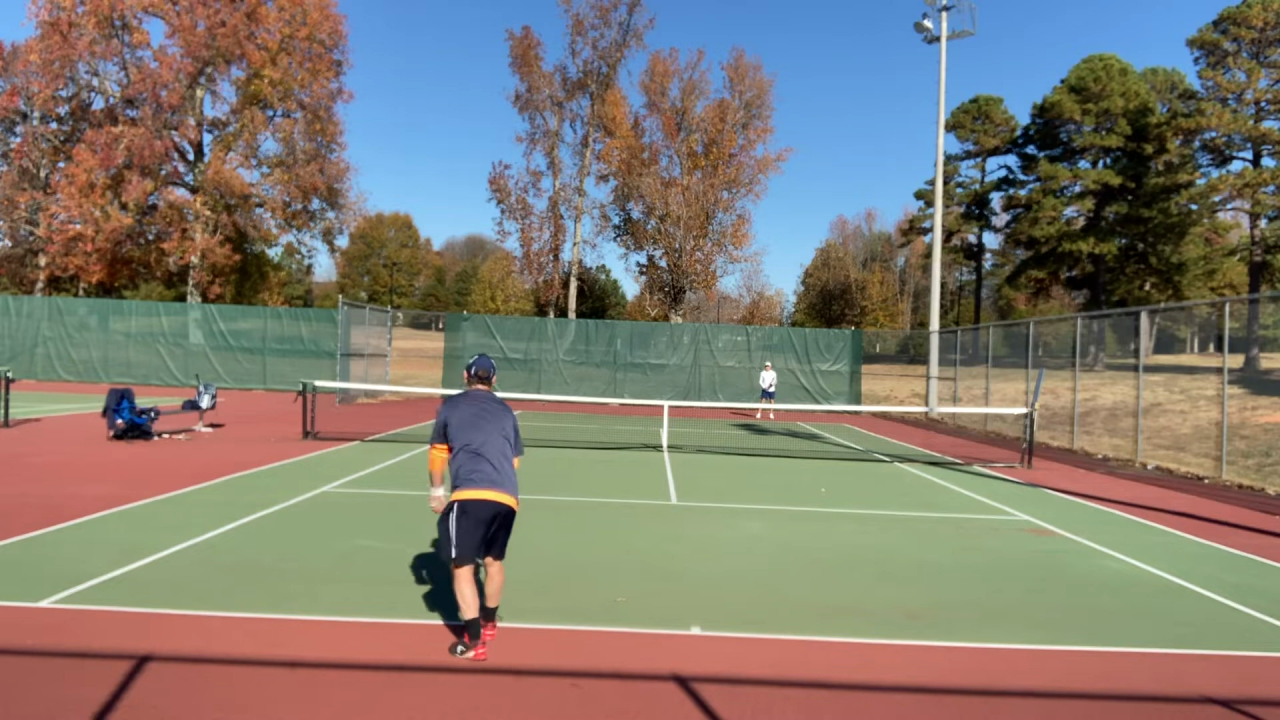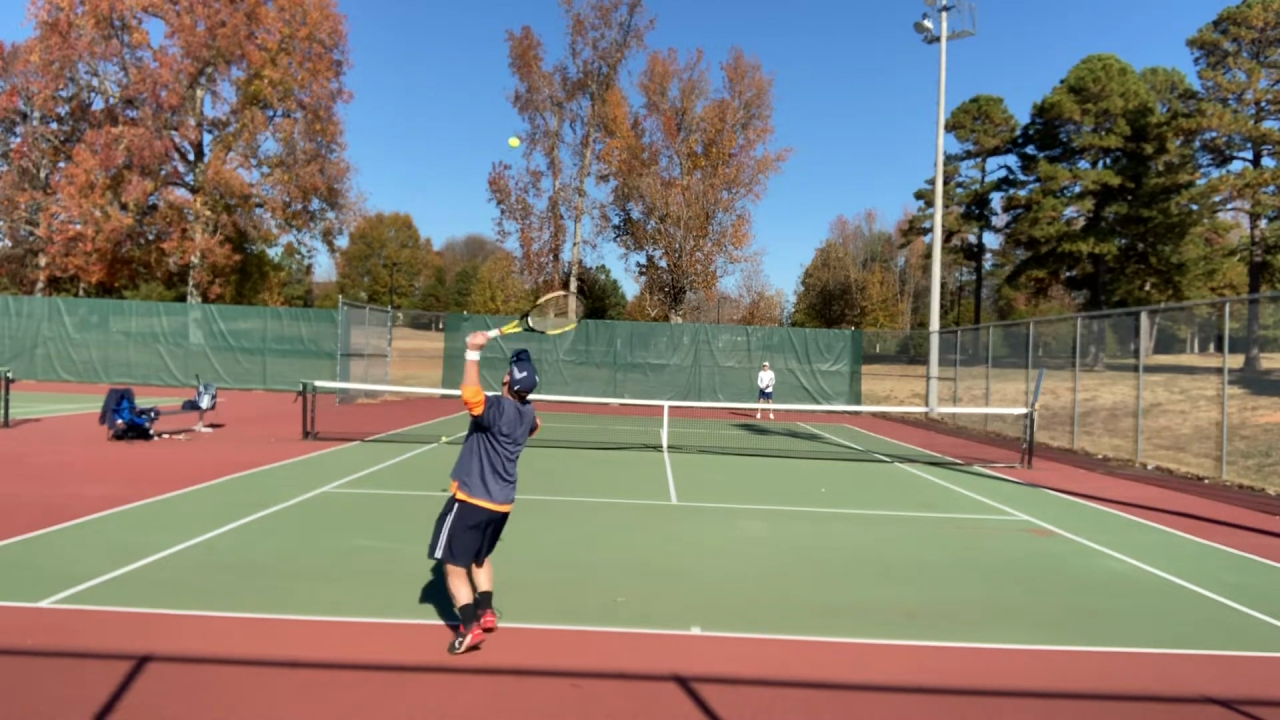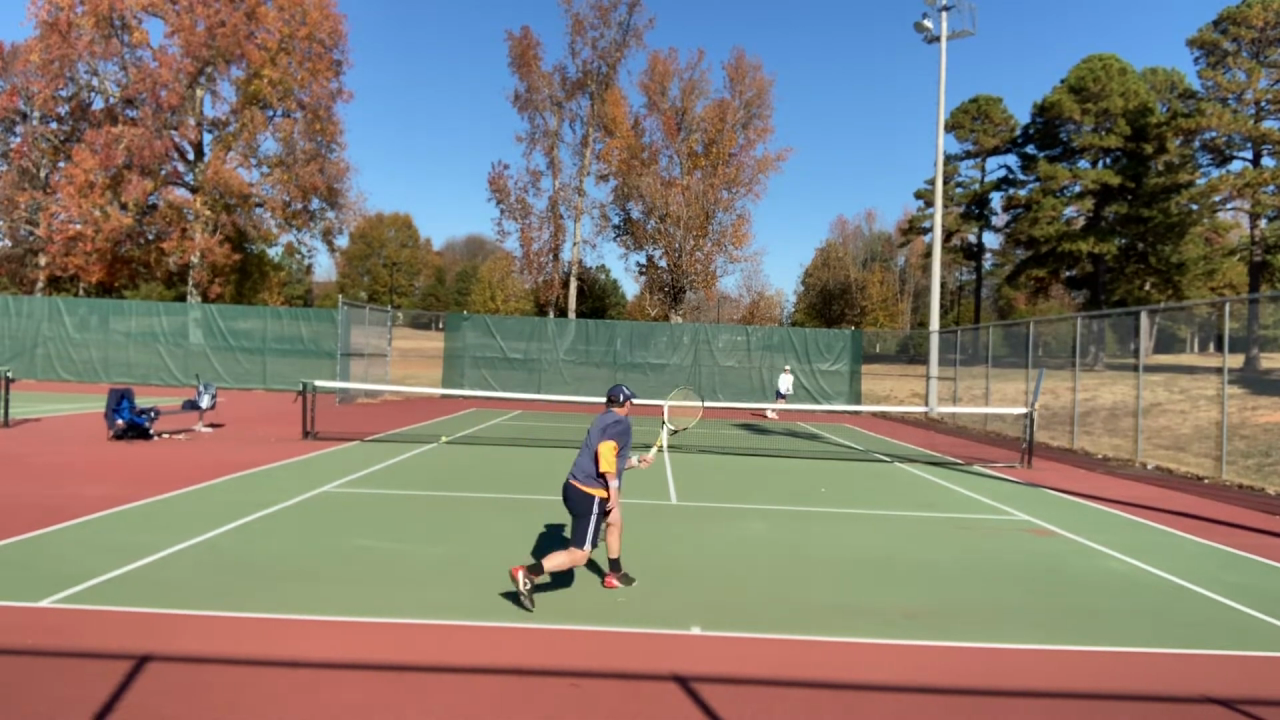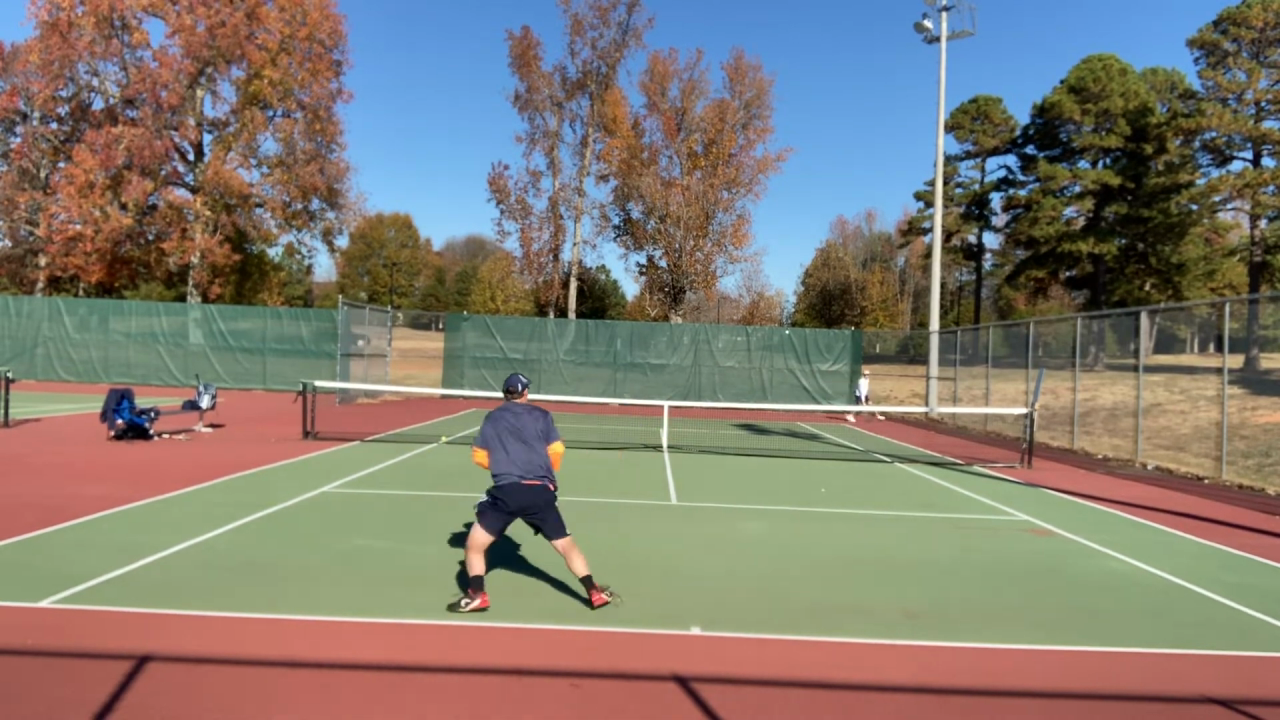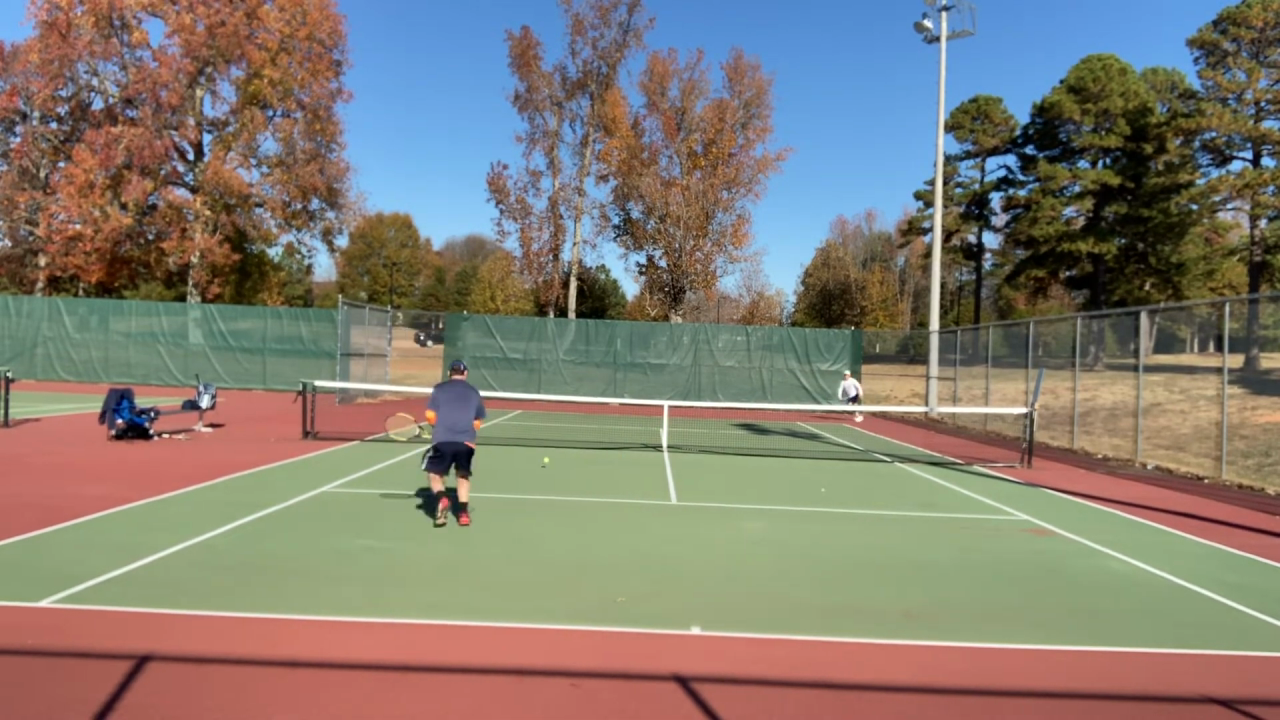
dt=1s
person 1, frame 1
left shoulder: (450, 406)
right shoulder: (505, 411)
left elbow: (439, 453)
left wrist: (437, 491)
left hip: (471, 496)
right hip: (508, 497)
left knee: (462, 569)
right knee: (495, 560)
left ankle: (474, 640)
right ankle: (488, 622)
person 1, frame 2
left shoulder: (497, 410)
right shoulder: (527, 413)
left elbow: (472, 396)
left wrist: (473, 352)
left hip: (469, 500)
right hip: (501, 502)
left knee: (454, 568)
right knee: (480, 556)
left ankle: (470, 626)
right ankle: (485, 610)
person 1, frame 3
left shoulder: (601, 421)
right shoulder: (622, 423)
right elbow: (606, 449)
left wrist: (634, 461)
right wrist: (613, 487)
left hip: (575, 488)
right hip: (589, 495)
left knee: (614, 518)
right knee: (578, 554)
left ankle: (615, 574)
right ankle: (526, 573)
person 1, frame 4
left shoulder: (491, 418)
right shoulder: (541, 416)
left elbow: (479, 456)
right elbow: (556, 451)
left hip: (508, 491)
right hip: (540, 491)
left knee: (474, 545)
right knee: (565, 545)
left ankle: (477, 594)
right ankle: (594, 592)
person 1, frame 5
left shoulder: (440, 388)
right shoulder: (474, 393)
left elbow: (430, 415)
right elbow: (477, 421)
left hip: (443, 441)
right hip: (467, 443)
left knee: (435, 476)
right knee: (463, 476)
left ankle: (442, 499)
right ankle: (463, 513)
